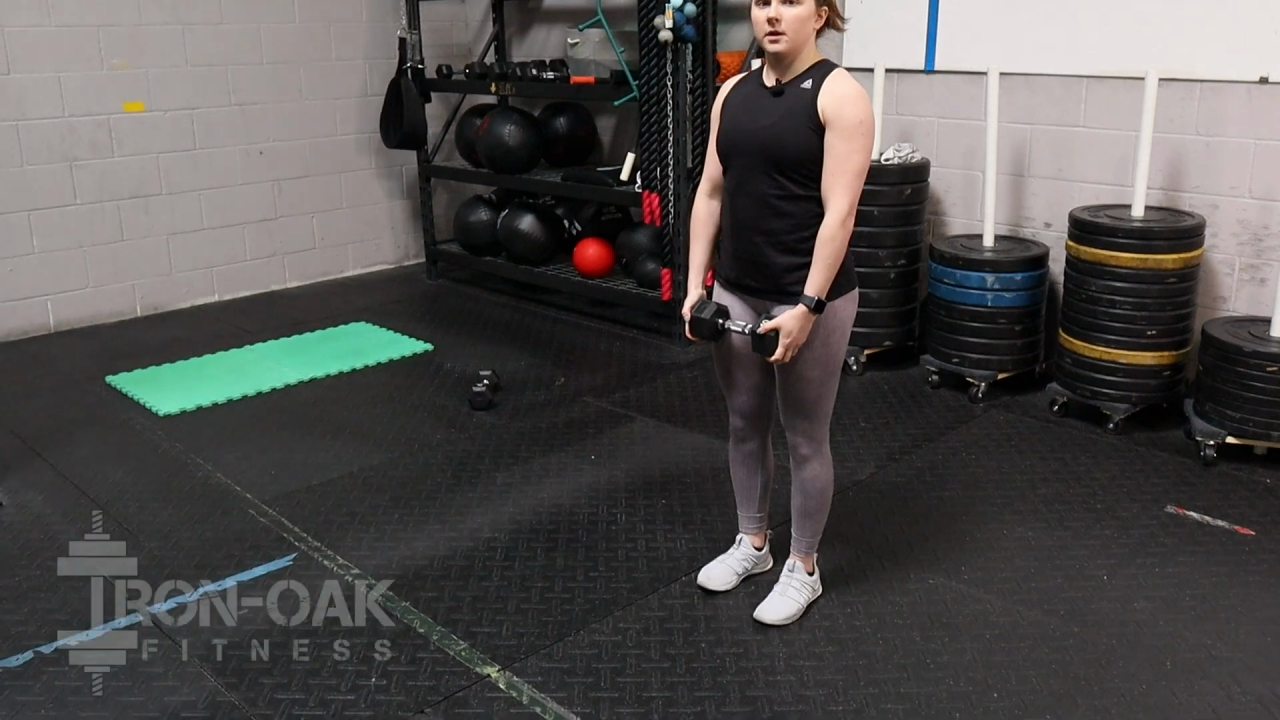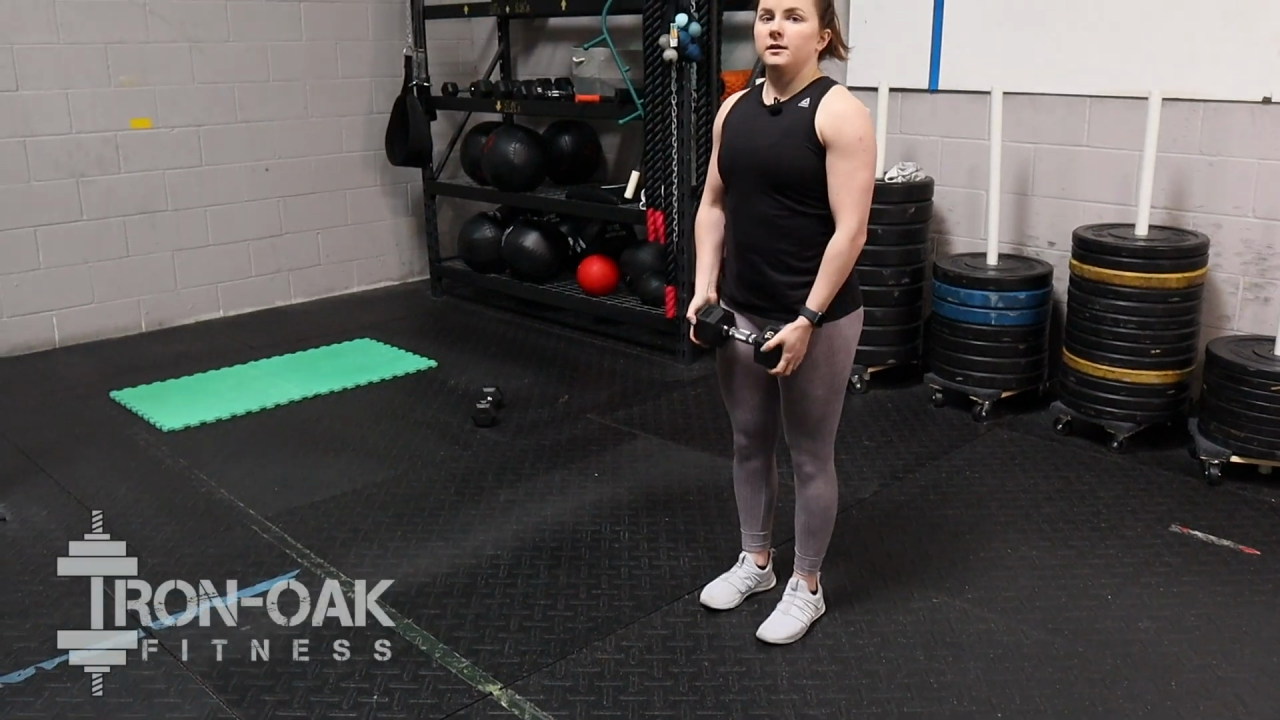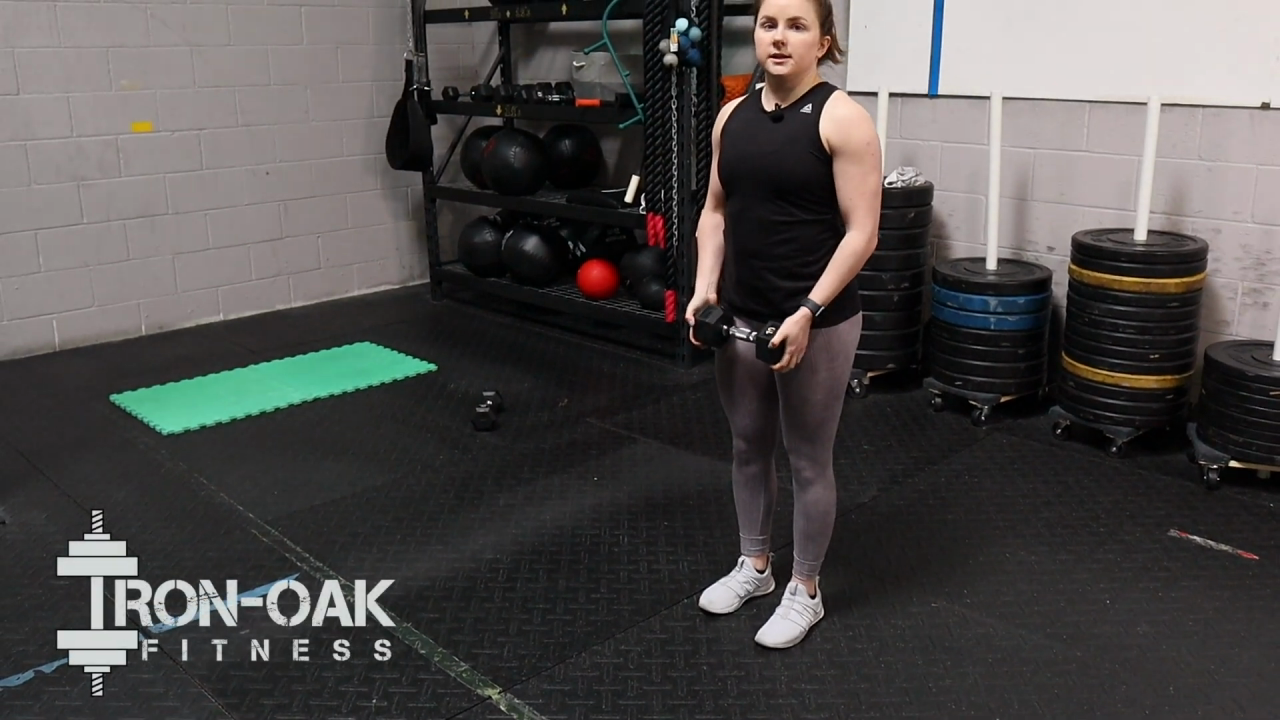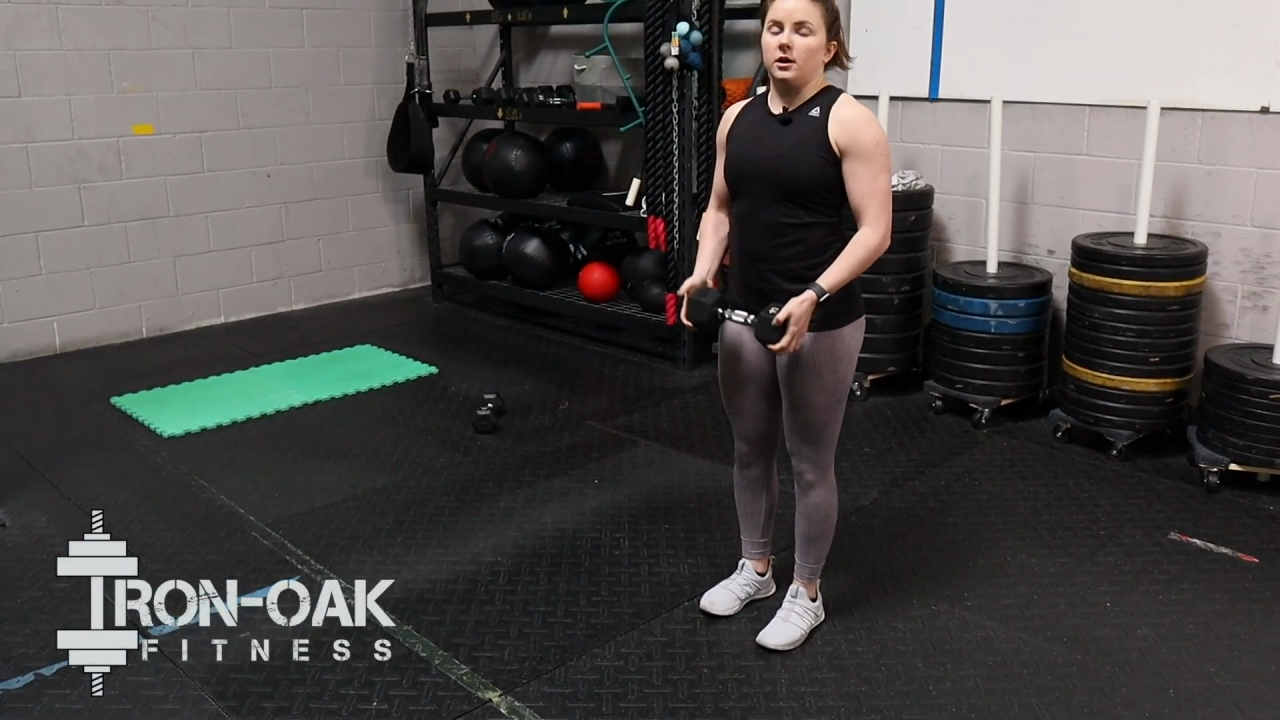
dt=0.4s
person 1, frame 1
left shoulder: (840, 94)
right shoulder: (733, 92)
left elbow: (839, 211)
right elbow: (710, 193)
left wrist: (807, 306)
right wrist: (696, 280)
left hip: (808, 296)
right hip: (737, 290)
left knee: (804, 435)
right knee: (744, 422)
left ankle: (803, 567)
right ankle: (751, 542)
person 1, frame 2
left shoulder: (839, 112)
right shoulder: (735, 108)
left elbow: (851, 230)
right elbow: (714, 205)
left wrist: (807, 320)
right wrist: (705, 285)
left hip: (816, 315)
right hip: (742, 309)
left knee: (809, 454)
right knee: (749, 440)
left ankle: (807, 586)
right ankle: (754, 560)
person 1, frame 3
left shoulder: (841, 118)
right shoulder: (732, 115)
left elbow: (861, 232)
left wrist: (808, 312)
right wrist: (705, 287)
left hip: (816, 320)
right hip: (742, 313)
left knee: (807, 459)
right knee: (747, 446)
left ankle: (805, 591)
right ankle: (753, 565)
person 1, frame 4
left shoulder: (849, 120)
right shoulder: (738, 117)
left elbow: (875, 231)
left wrist: (814, 297)
right wrist: (703, 270)
left hip: (821, 321)
right hip: (745, 312)
left knee: (809, 462)
right knee: (749, 448)
left ankle: (806, 593)
right ankle: (754, 568)
